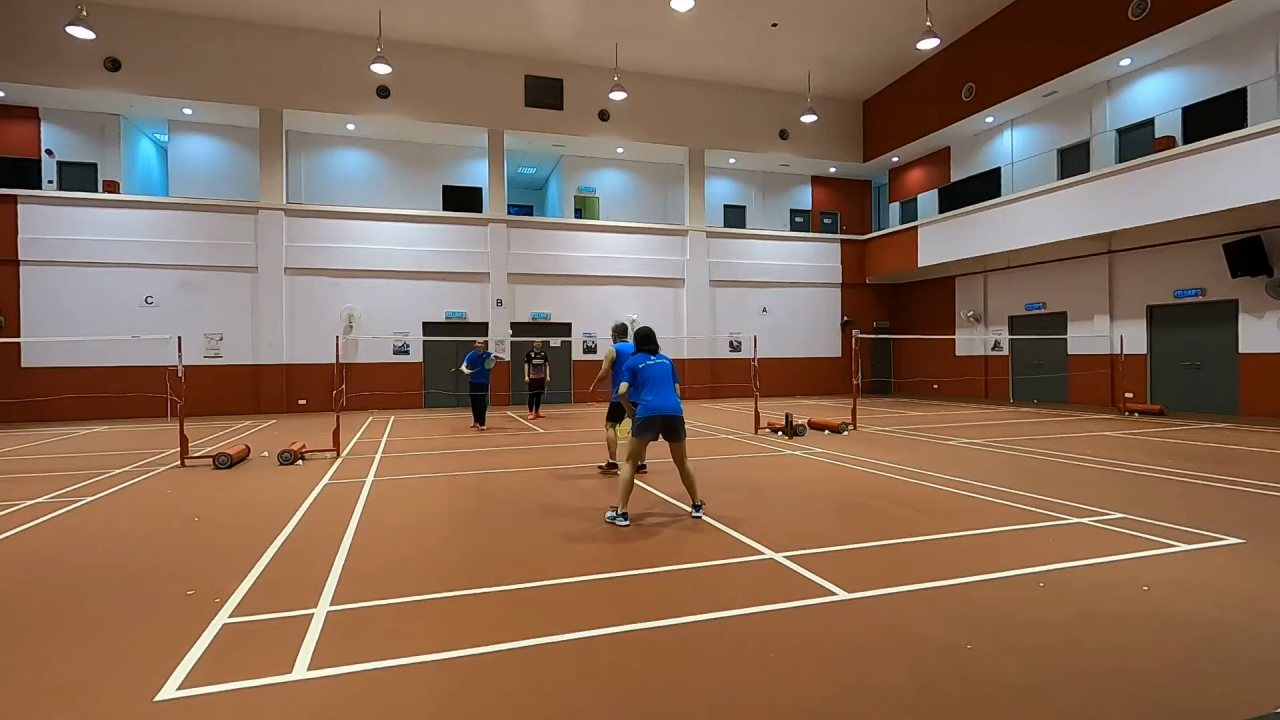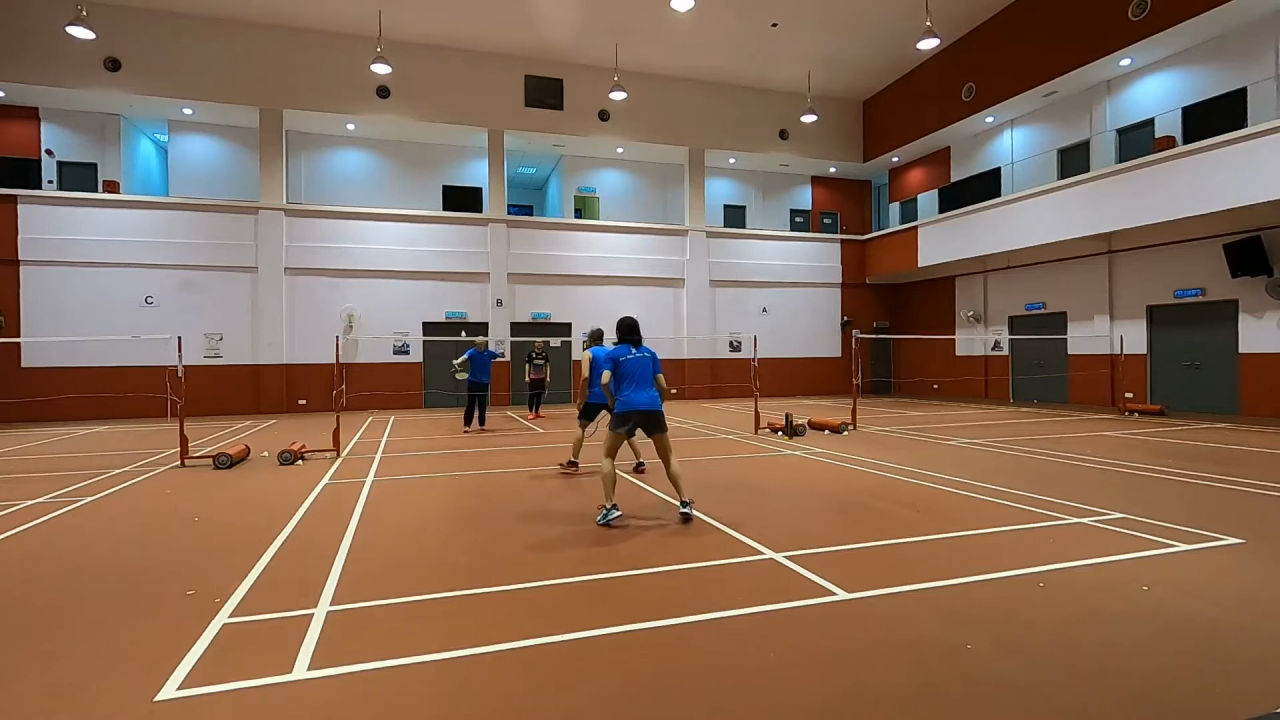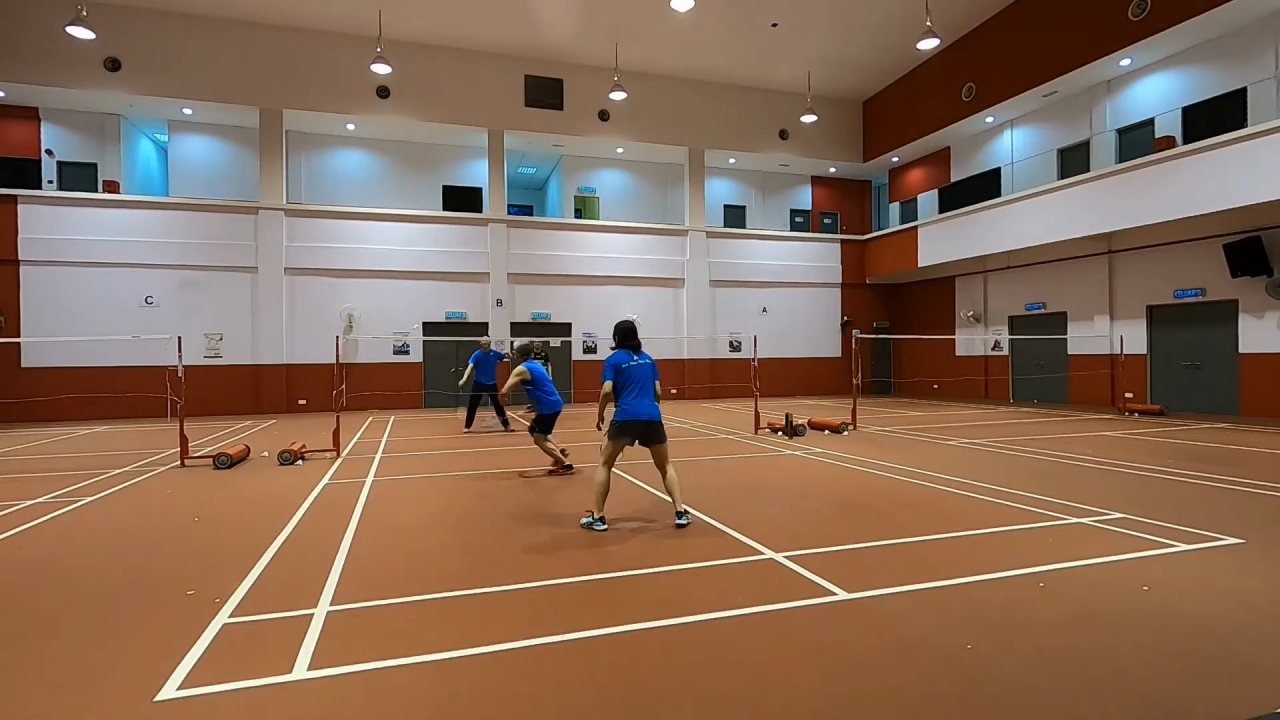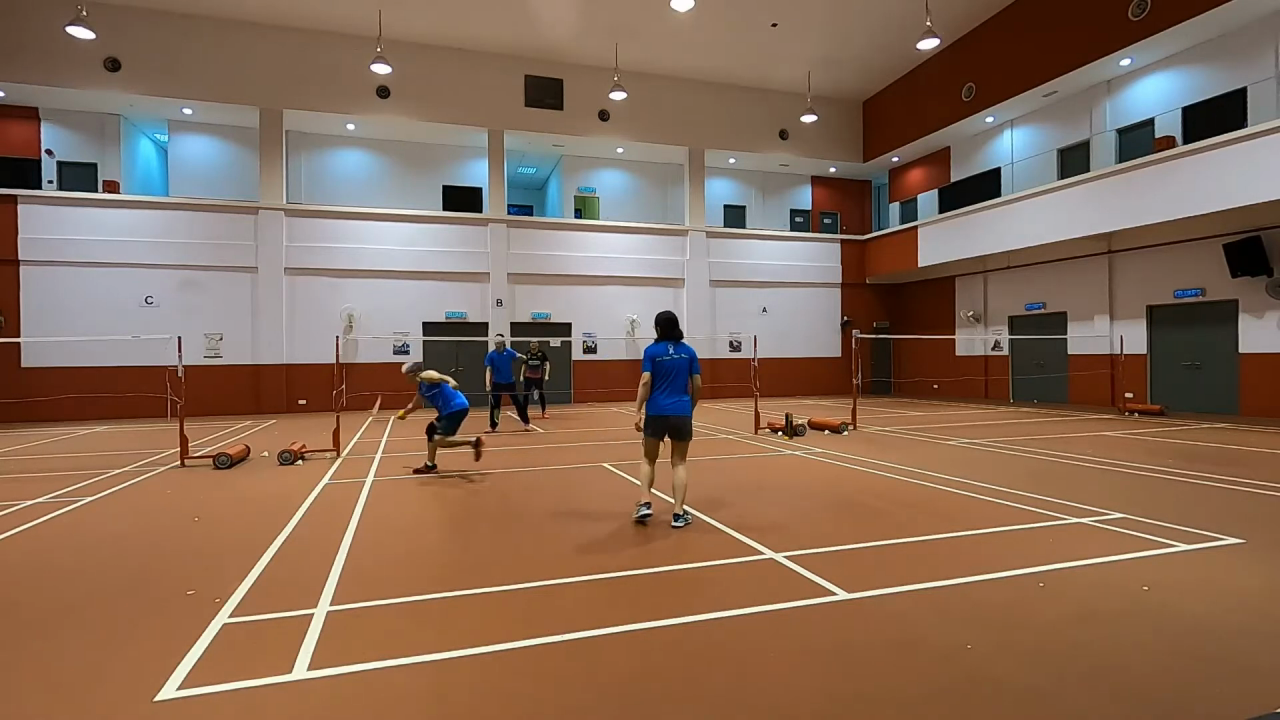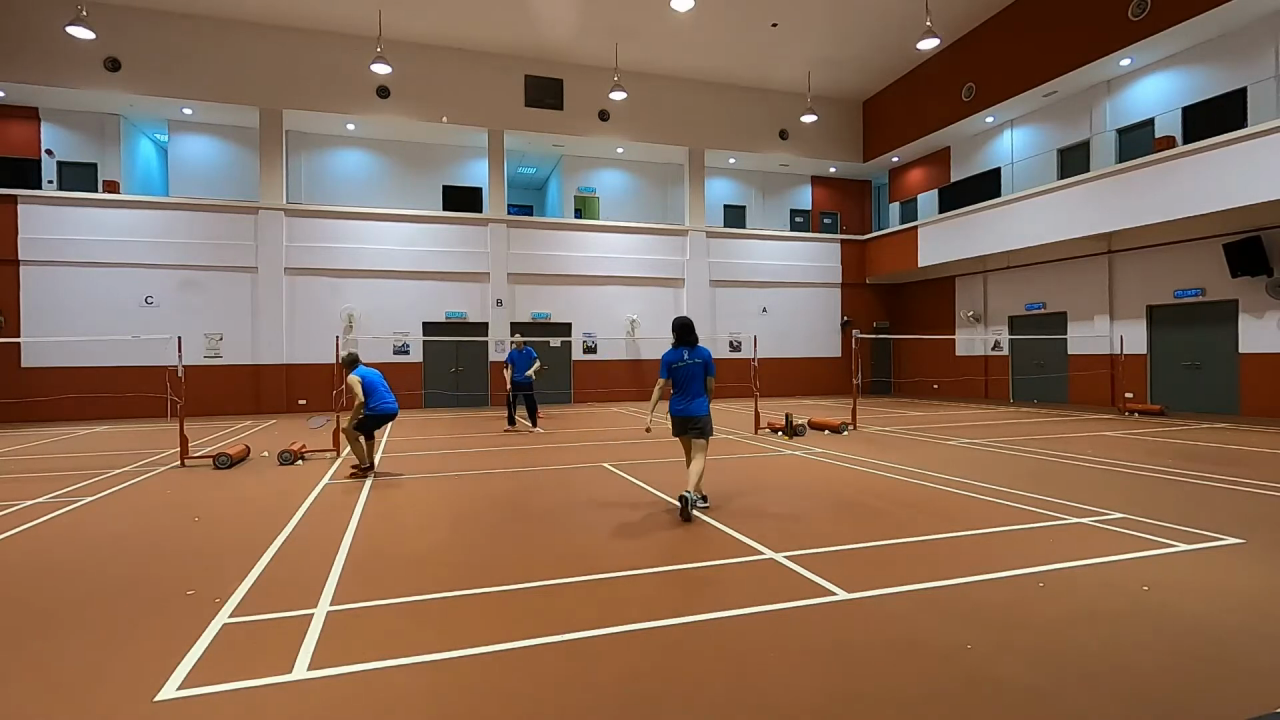
dt=0.4s
person 1, frame 1
left shoulder: (632, 362)
right shoulder: (666, 361)
left elbow: (622, 392)
left wrist: (630, 410)
left hip: (647, 413)
right hip: (674, 412)
left knee: (631, 461)
right knee: (682, 462)
left ankle: (621, 512)
right ankle: (697, 505)
person 1, frame 2
left shoulder: (613, 354)
right shoulder: (648, 353)
left elbow: (605, 382)
right elbow: (663, 385)
left wrist: (612, 401)
right wrist: (658, 405)
left hip: (625, 409)
right hip: (652, 408)
left knee: (608, 456)
right knee: (668, 457)
left ankle: (610, 506)
right ankle: (685, 503)
person 1, frame 3
left shoulder: (614, 359)
right shoulder: (648, 359)
left elbow: (607, 391)
right elbow: (658, 391)
left wrist: (600, 415)
left hip: (625, 418)
right hip: (652, 417)
left knee: (605, 465)
right knee: (665, 466)
left ankle: (598, 517)
right ankle: (680, 512)
person 1, frame 4
left shoulder: (651, 351)
right shoulder: (688, 351)
left elbow: (645, 382)
right elbow: (697, 385)
left wrist: (638, 412)
right wrist: (691, 409)
left hip: (656, 413)
right hip: (681, 412)
left knee: (648, 460)
right knee: (679, 464)
left ankle: (644, 503)
right ankle: (679, 513)
person 1, frame 5
left shoulder: (668, 356)
right shoulder: (704, 354)
left elbow: (661, 386)
right elbow: (711, 386)
left wrist: (650, 415)
left hip: (678, 412)
right hip: (699, 411)
left knee: (690, 454)
right knee: (699, 458)
left ankle: (699, 496)
right ankle: (689, 493)
